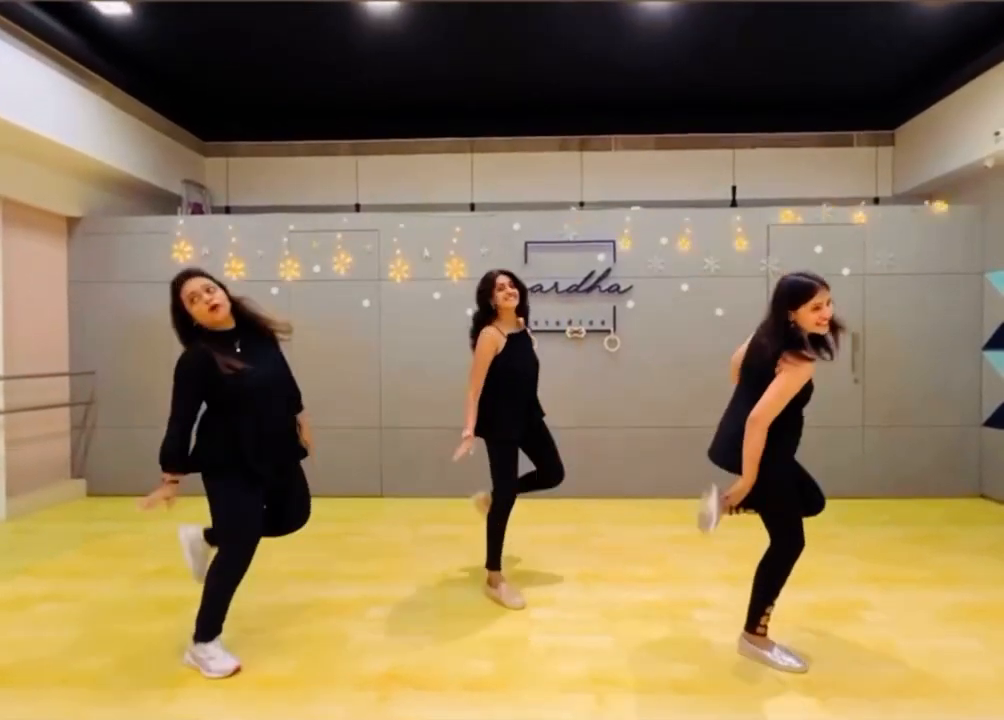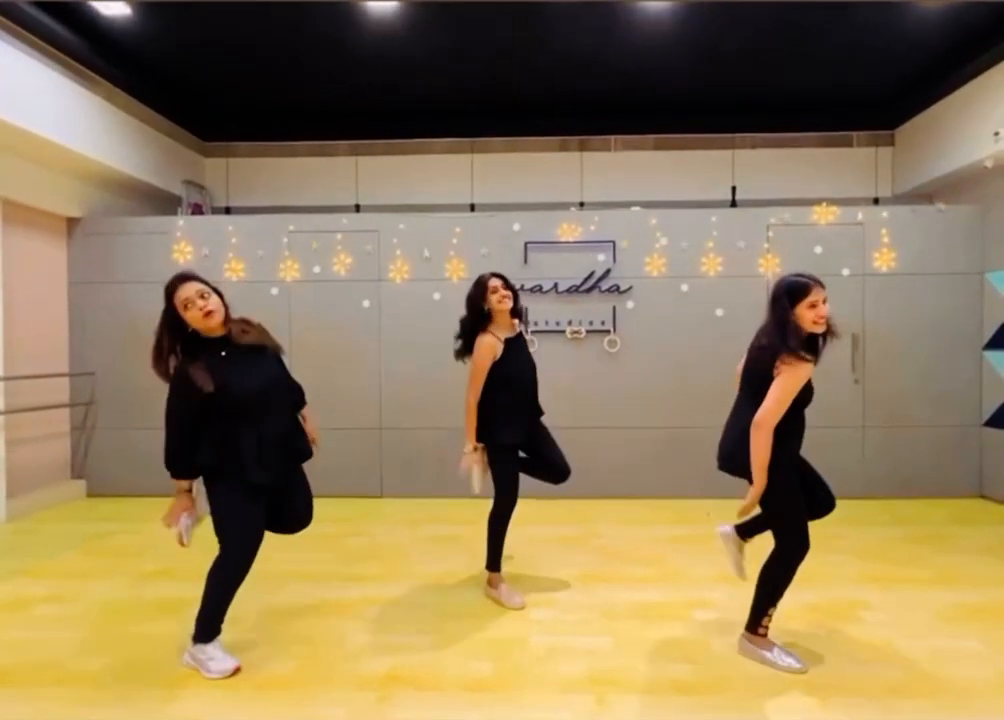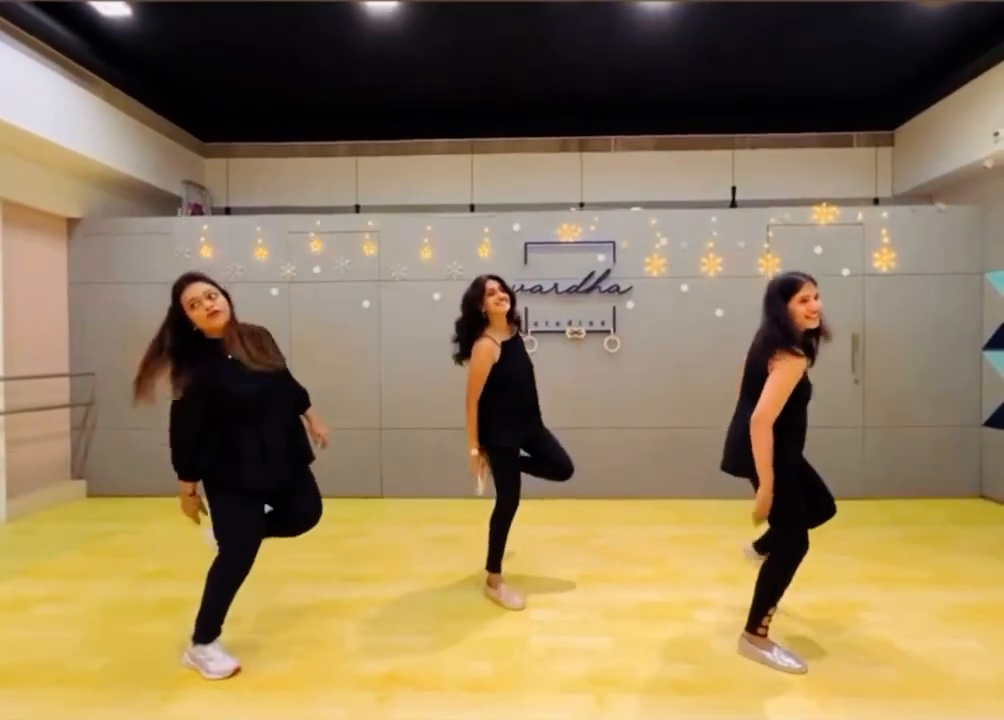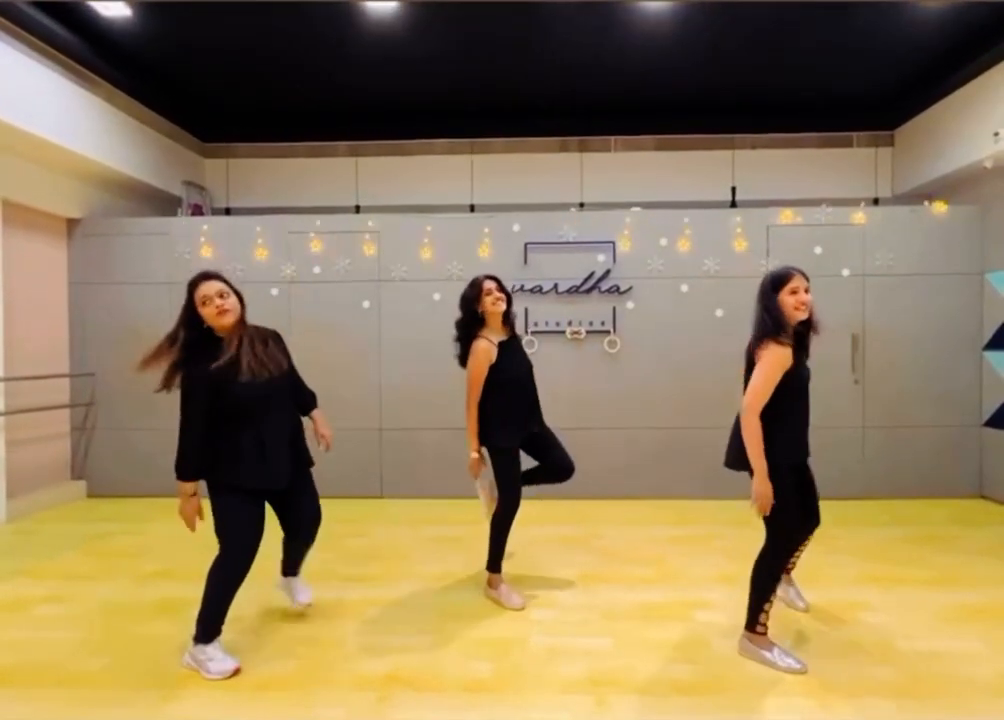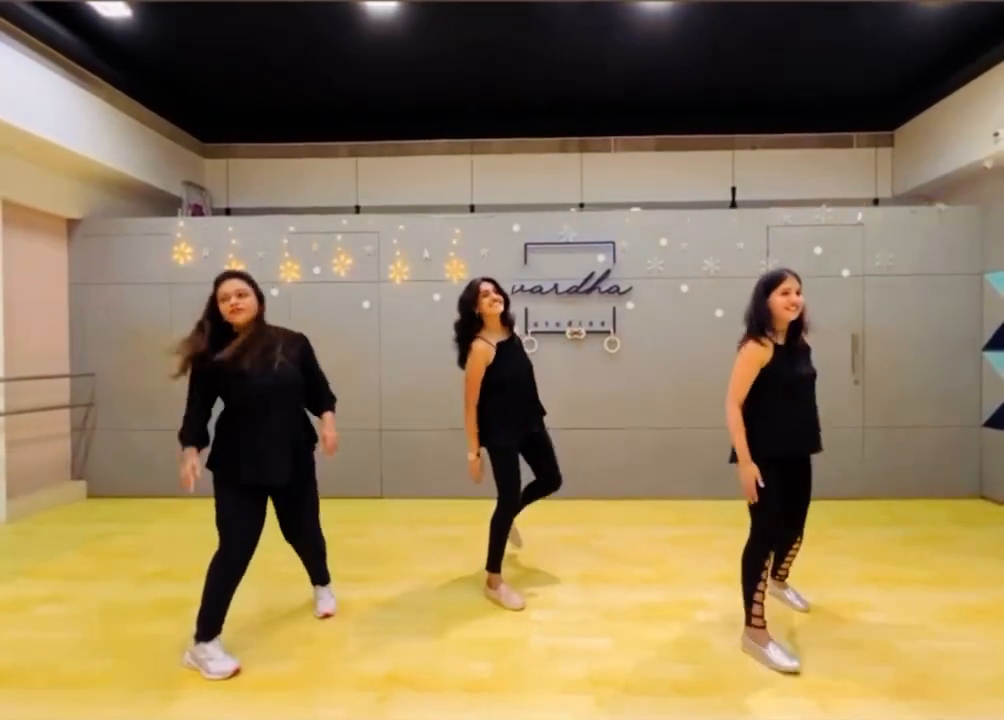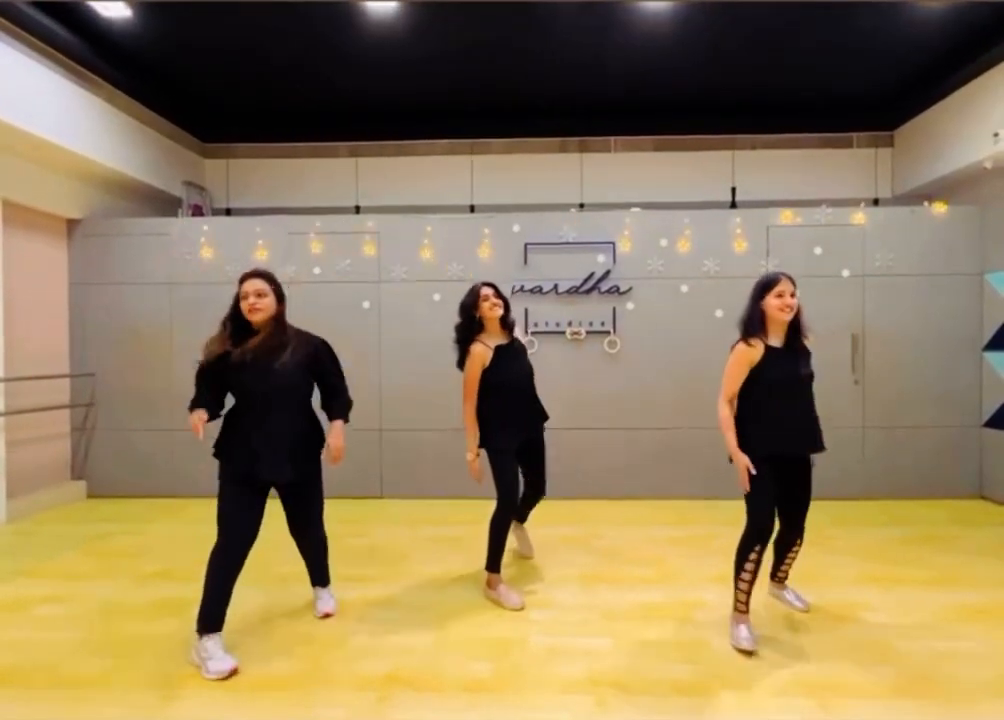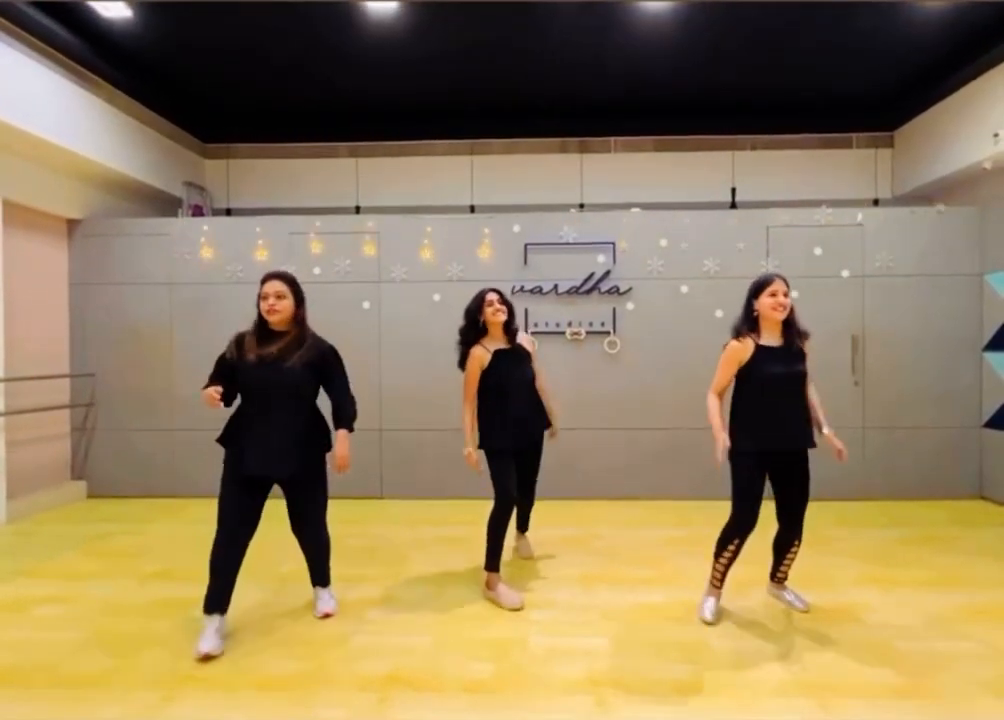
dt=0.1s
person 1, frame 1
left shoulder: (260, 334)
right shoulder: (198, 358)
left elbow: (285, 382)
right elbow: (182, 421)
left wrist: (301, 421)
right wrist: (170, 479)
left hip: (277, 453)
right hip: (230, 463)
left knee: (294, 515)
right knee: (239, 546)
left ankle: (205, 539)
right ankle: (203, 644)
person 1, frame 2
left shoulder: (255, 337)
right shoulder: (191, 367)
left elbow: (284, 383)
right elbow: (182, 430)
left wrist: (305, 417)
right wrist: (183, 490)
left hip: (280, 456)
right hip: (232, 469)
left knee: (297, 515)
right knee: (239, 549)
left ankle: (227, 526)
right ankle: (202, 644)
person 1, frame 3
left shoulder: (259, 339)
right shoulder: (194, 366)
left elbow: (287, 384)
right elbow: (187, 431)
left wrist: (311, 416)
right wrist: (188, 489)
left hip: (286, 454)
right hip: (232, 468)
left knee: (304, 515)
right knee: (239, 551)
left ankle: (234, 529)
right ankle: (202, 645)
person 1, frame 4
left shoulder: (269, 341)
right shoulder: (200, 364)
left elbow: (294, 386)
right elbow: (193, 431)
left wrist: (316, 417)
right wrist: (188, 491)
left hip: (286, 457)
right hip: (233, 469)
left knee: (305, 523)
right knee: (238, 551)
left ankle: (290, 576)
right ankle: (203, 645)
person 1, frame 5
left shoulder: (292, 344)
right shoulder: (209, 356)
left elbow: (316, 385)
right elbow: (197, 410)
left wrist: (328, 418)
right wrist: (191, 452)
left hip: (292, 457)
right hip: (237, 463)
left knee: (304, 532)
right knee: (236, 548)
left ankle: (321, 586)
right ankle: (205, 643)
person 1, frame 6
left shoulder: (309, 346)
right shoulder: (227, 351)
left elbow: (335, 390)
right elbow: (208, 395)
left wrist: (336, 427)
right wrist: (200, 413)
left hip: (300, 455)
right hip: (243, 459)
left knee: (308, 530)
right knee: (232, 540)
left ankle: (322, 588)
right ankle: (207, 637)
person 1, frame 7
left shoulder: (319, 351)
right shoulder: (242, 345)
left elbow: (342, 397)
right elbow: (223, 384)
left wrist: (343, 437)
right wrist: (211, 389)
left hip: (303, 455)
right hip: (248, 452)
left knee: (310, 527)
right knee: (232, 532)
left ankle: (321, 588)
right ankle: (214, 617)
person 2, frame 1
left shoulder: (768, 336)
right shoulder: (799, 360)
left elbow: (735, 364)
right elbow: (759, 420)
right wrist: (747, 479)
left hip: (745, 441)
right hip: (759, 451)
left knee: (811, 501)
right knee: (789, 541)
left ankle: (724, 501)
right ankle: (754, 637)
person 2, frame 2
left shoulder: (768, 337)
right shoulder: (797, 362)
left elbow: (743, 374)
right elbow: (763, 424)
right wrist: (760, 484)
left hip: (757, 447)
right hip: (766, 455)
left knee: (821, 502)
right knee: (793, 543)
left ankle: (739, 533)
right ankle: (755, 637)
person 2, frame 3
left shoulder: (769, 341)
right shoulder: (789, 357)
left elbow: (752, 391)
right elbow: (760, 422)
right wrist: (765, 486)
left hip: (780, 453)
right hip: (766, 457)
left knee: (823, 506)
right knee: (793, 542)
left ankle: (763, 550)
right ankle: (755, 637)
person 2, frame 4
left shoulder: (787, 339)
right shoulder: (776, 348)
right elbow: (750, 411)
right wrist: (761, 475)
left hip: (787, 449)
right hip: (767, 452)
left knee: (807, 520)
right knee: (783, 536)
left ankle: (781, 579)
right ankle: (755, 636)
person 2, frame 5
left shoulder: (799, 341)
right shoulder: (757, 346)
right elbow: (732, 405)
right wrist: (744, 461)
left hip: (795, 449)
right hip: (763, 451)
left knee: (794, 523)
right knee: (766, 531)
left ankle: (778, 581)
right ankle: (757, 634)
person 2, frame 6
left shoulder: (800, 344)
right shoulder: (749, 347)
right elbow: (725, 401)
left wrist: (811, 441)
right wrist: (734, 451)
left hip: (796, 449)
right hip: (759, 450)
left knee: (794, 525)
right knee: (760, 525)
left ankle: (778, 582)
right ankle: (739, 616)
person 2, frame 7
left shoulder: (799, 342)
right shoulder: (741, 346)
right elbow: (714, 393)
left wrist: (825, 428)
right wrist: (719, 432)
left hip: (792, 445)
right hip: (749, 445)
left knee: (793, 519)
right knee: (744, 520)
left ankle: (778, 582)
right ankle: (713, 590)
person 3, frame 1
left shoulder: (522, 326)
right shoulder: (490, 335)
right elbow: (474, 389)
right wrist: (469, 431)
left hip: (528, 418)
right hip: (499, 423)
left knee: (553, 474)
right knee: (506, 496)
left ankle: (492, 498)
right ankle: (494, 579)
person 3, frame 2
left shoulder: (516, 328)
right shoulder: (486, 341)
right elbow: (473, 396)
right wrist: (471, 443)
left hip: (527, 420)
right hip: (499, 427)
left knee: (559, 470)
right knee: (506, 500)
left ankle: (493, 467)
right ankle: (494, 580)
person 3, frame 3
left shoulder: (514, 331)
right shoulder: (484, 345)
right elbow: (472, 400)
right wrist: (474, 447)
left hip: (527, 421)
right hip: (499, 429)
left knee: (563, 468)
right knee: (509, 500)
left ankle: (500, 476)
right ankle: (493, 581)
person 3, frame 4
left shoulder: (511, 331)
right shoulder: (482, 345)
right elbow: (472, 402)
right wrist: (474, 449)
left hip: (529, 421)
right hip: (500, 429)
left knee: (563, 468)
right knee: (510, 502)
left ankle: (497, 485)
right ankle: (494, 581)
person 3, frame 5
left shoulder: (512, 333)
right shoulder: (480, 347)
right elbow: (470, 403)
right wrist: (473, 450)
left hip: (530, 422)
right hip: (499, 431)
left knee: (551, 480)
right knee: (509, 499)
left ankle: (510, 518)
right ankle: (493, 581)
person 3, frame 6
left shoulder: (516, 336)
right shoulder: (478, 350)
right elbow: (469, 405)
right wrist: (472, 450)
left hip: (530, 424)
right hip: (499, 432)
left knee: (537, 489)
right knee: (508, 500)
left ankle: (518, 525)
right ankle: (493, 581)
person 3, frame 7
left shoulder: (524, 342)
right shoulder: (476, 352)
right elbow: (469, 401)
left wrist: (550, 418)
right wrist: (471, 444)
left hip: (529, 429)
right hip: (496, 435)
left knee: (527, 491)
right knee: (505, 497)
left ankle: (521, 535)
right ankle: (492, 579)
